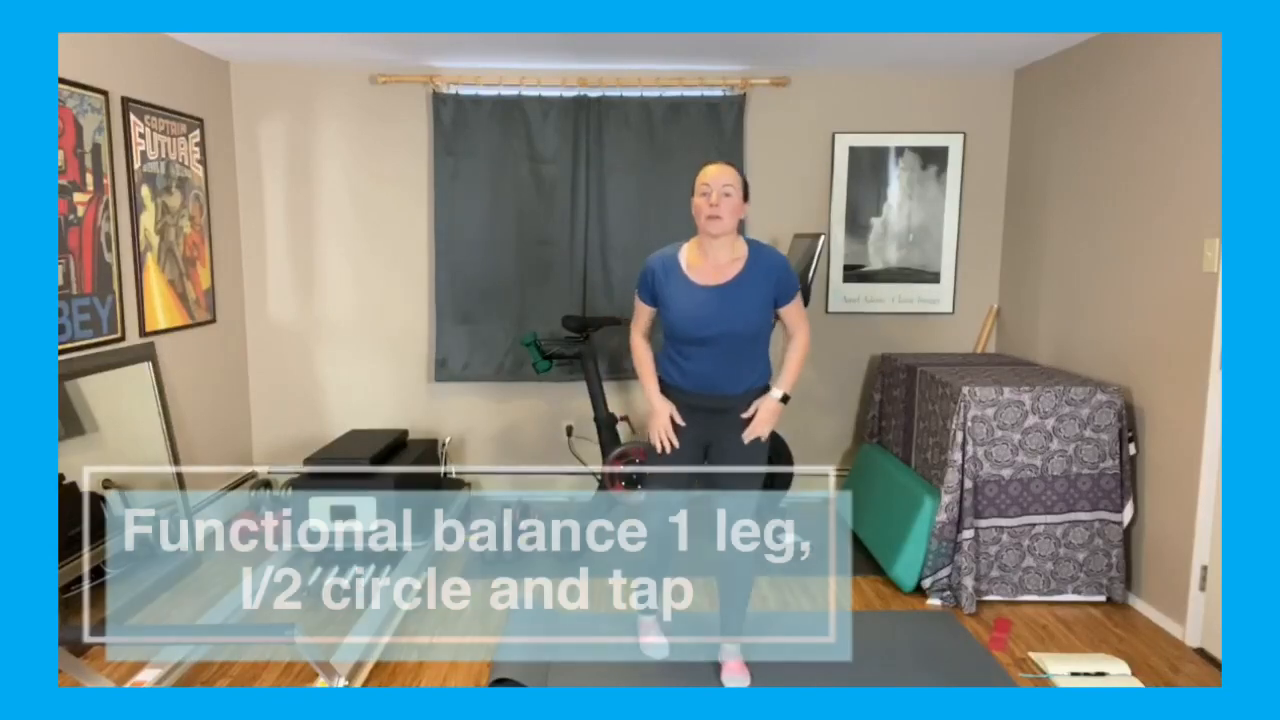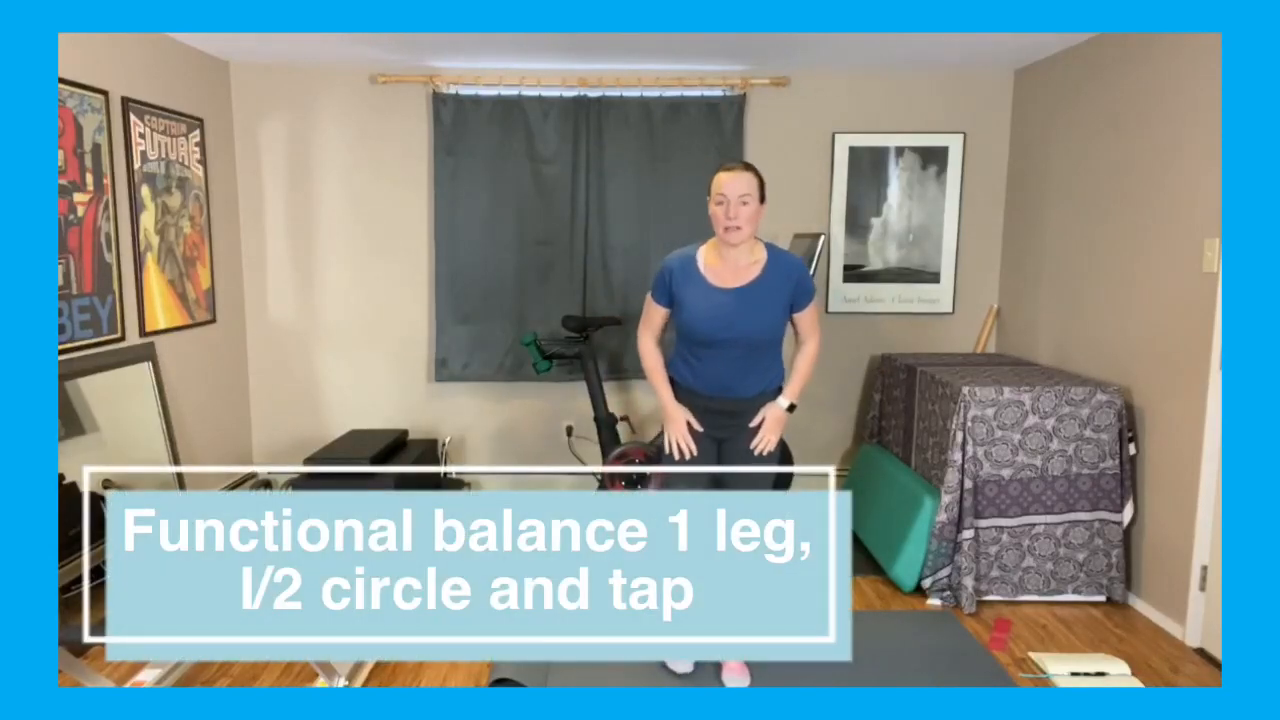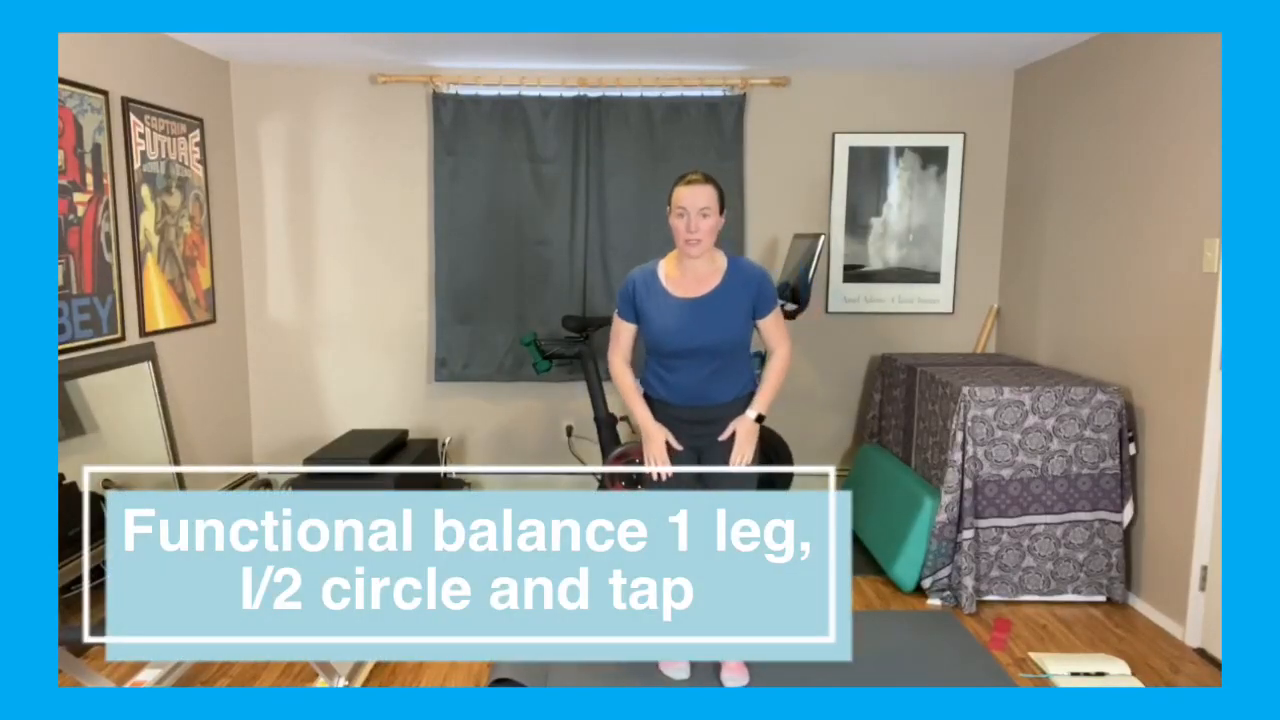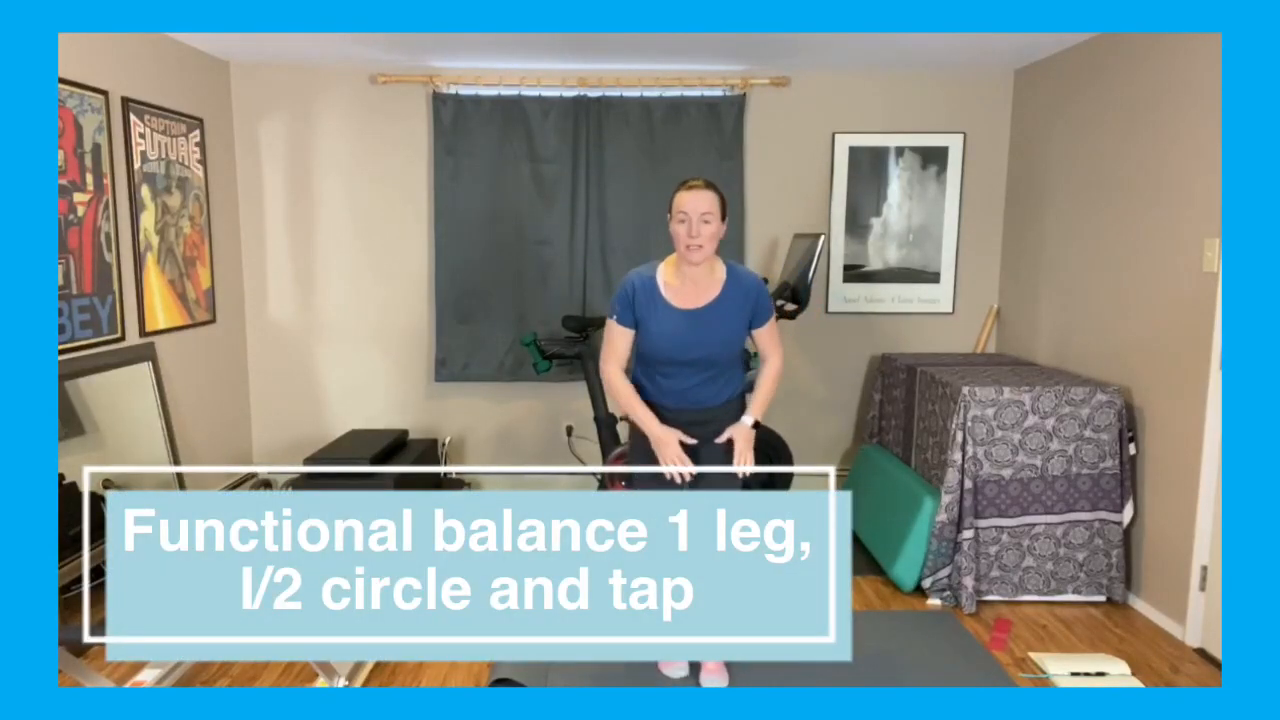
dt=0.7s
person 1, frame 1
left shoulder: (771, 267)
right shoulder: (660, 268)
left elbow: (798, 333)
right elbow: (639, 334)
left wrist: (778, 396)
right wrist: (653, 398)
left hip: (743, 416)
right hip: (679, 411)
left knee: (737, 530)
right knee: (663, 519)
left ankle: (731, 644)
right ankle: (652, 610)
person 1, frame 2
left shoulder: (789, 271)
right shoulder: (677, 268)
left elbow: (810, 339)
right elbow: (647, 337)
left wrist: (784, 404)
right wrist: (668, 405)
left hip: (754, 418)
right hip: (691, 413)
person 1, frame 3
left shoulder: (750, 279)
right shoulder: (640, 284)
left elbow: (780, 351)
right elbow: (619, 359)
left wrist: (753, 417)
right wrist: (647, 424)
left hip: (730, 424)
right hip: (667, 425)
person 1, frame 4
left shoulder: (748, 288)
right shoulder: (637, 287)
left elbow: (772, 359)
right elbow: (612, 368)
left wrist: (750, 422)
right wrist: (654, 431)
left hip: (721, 427)
right hip: (658, 426)
